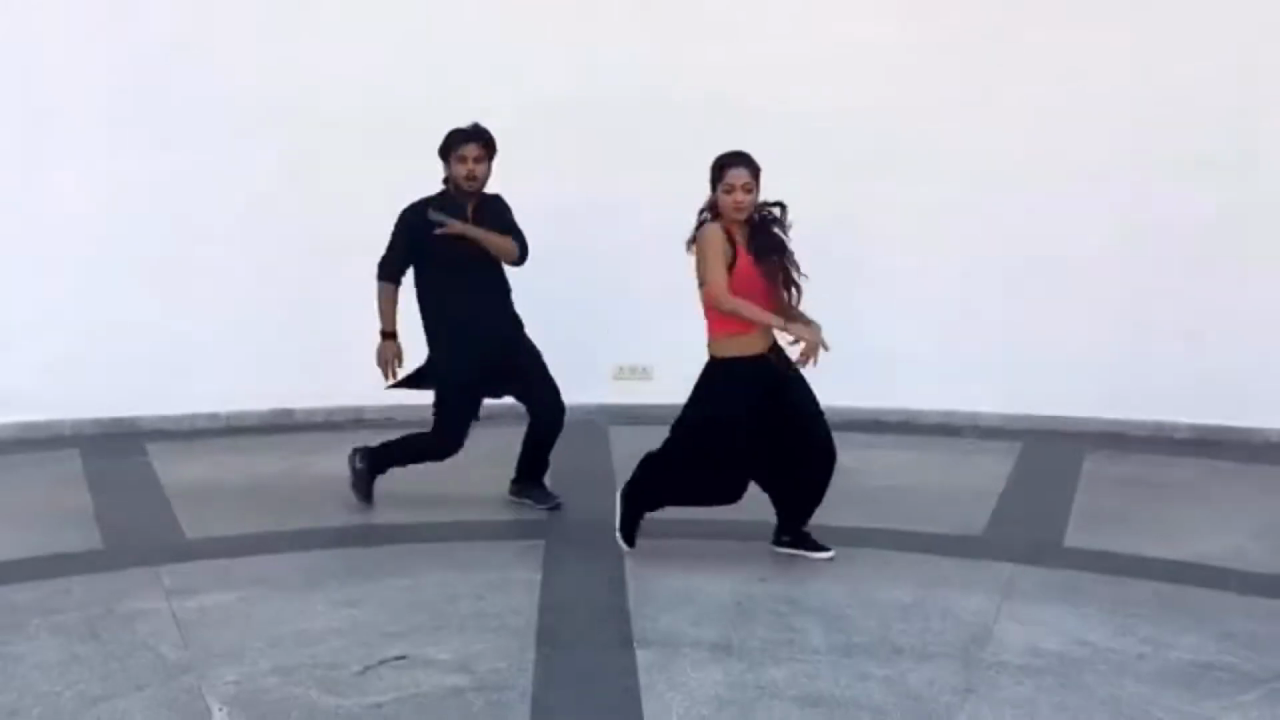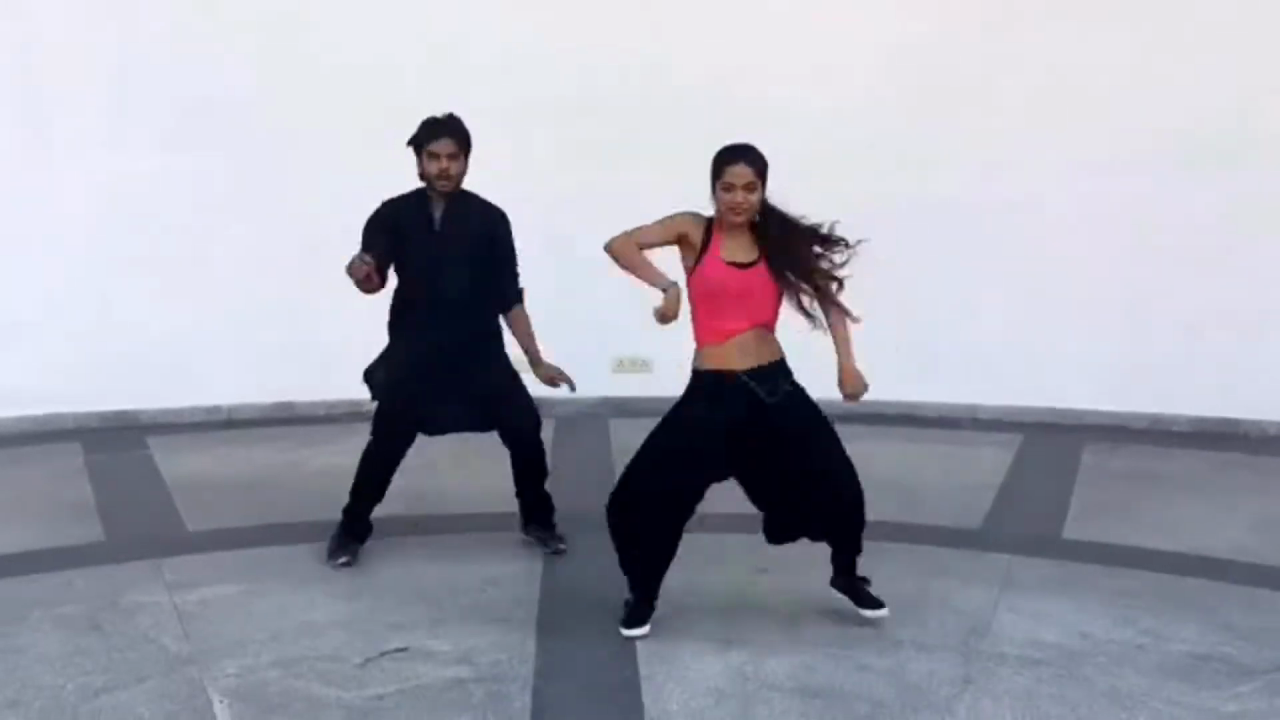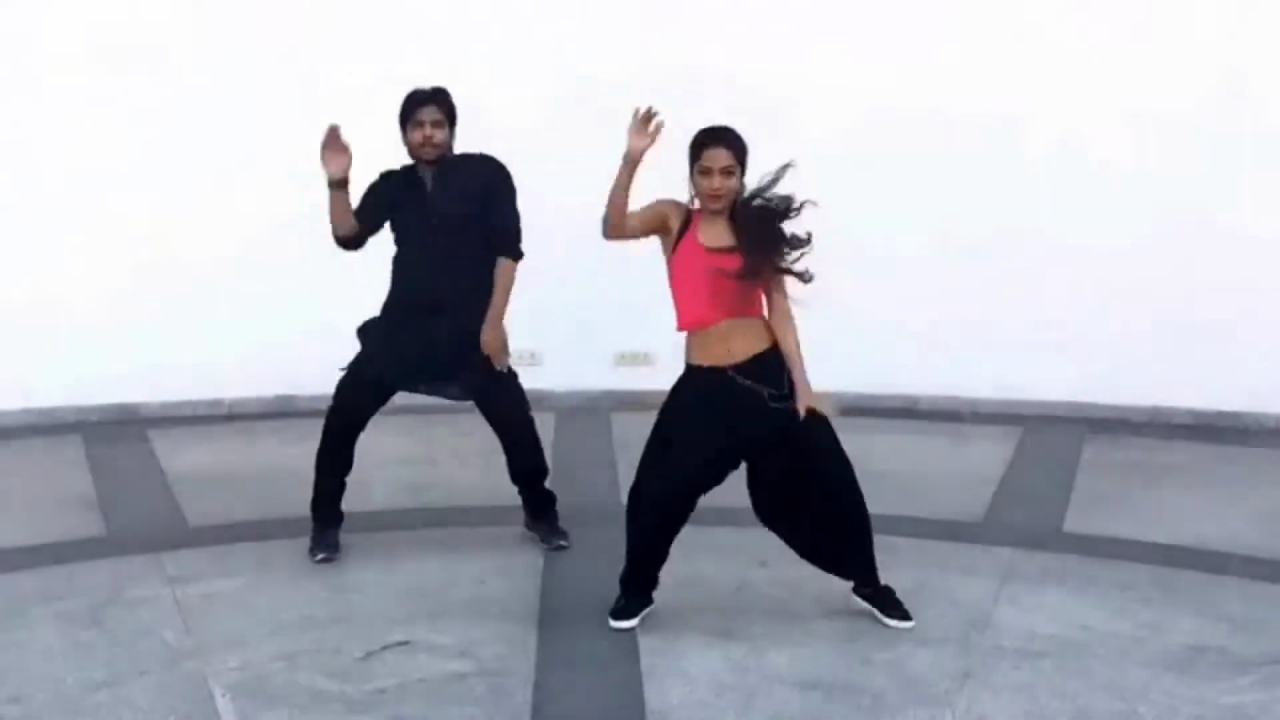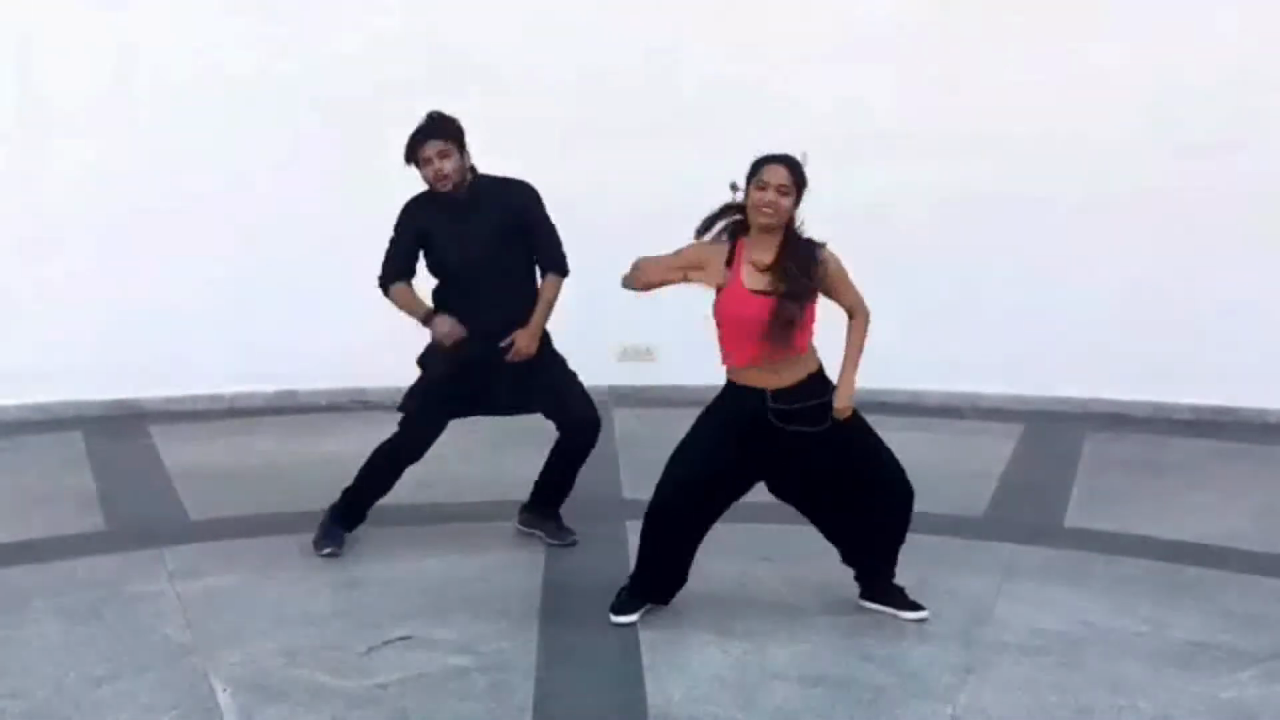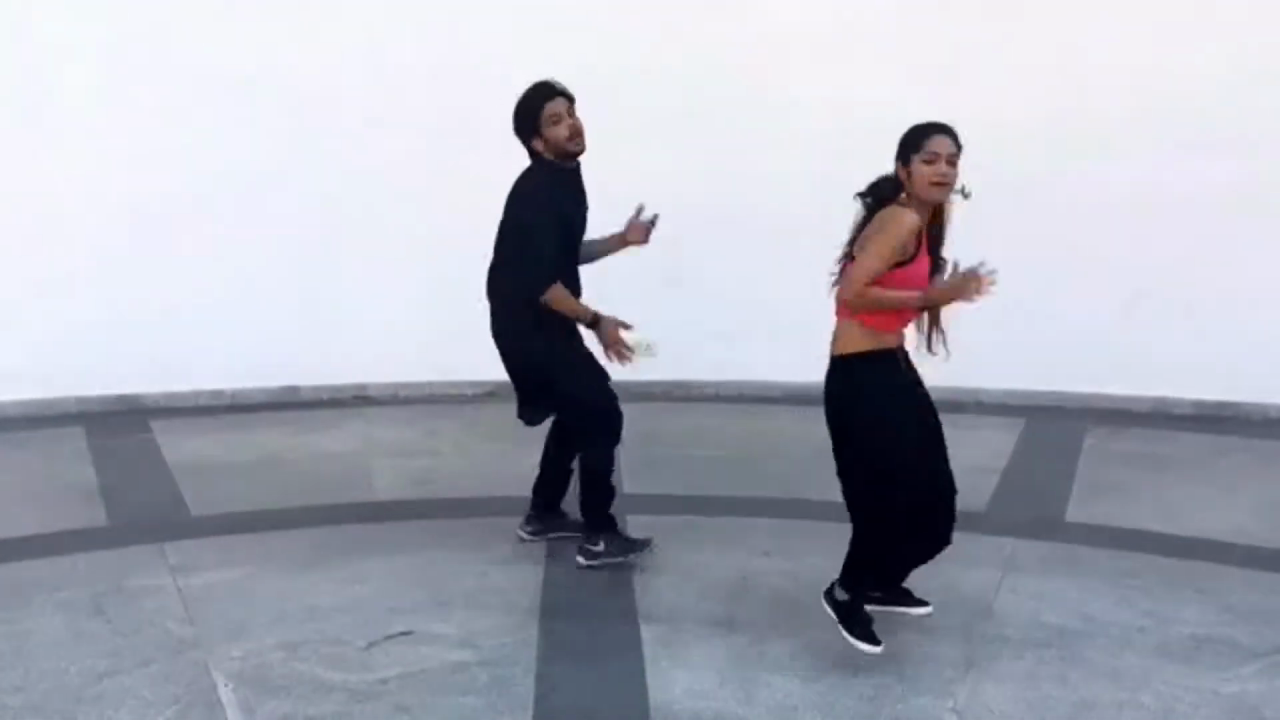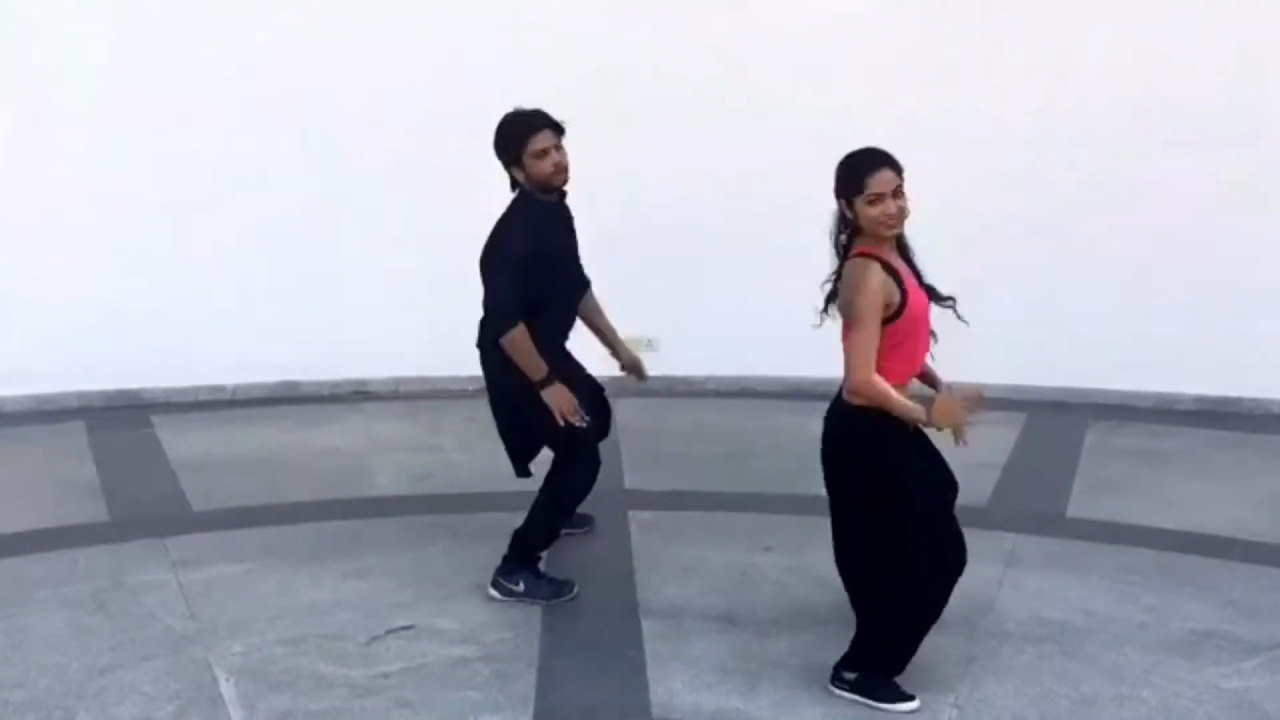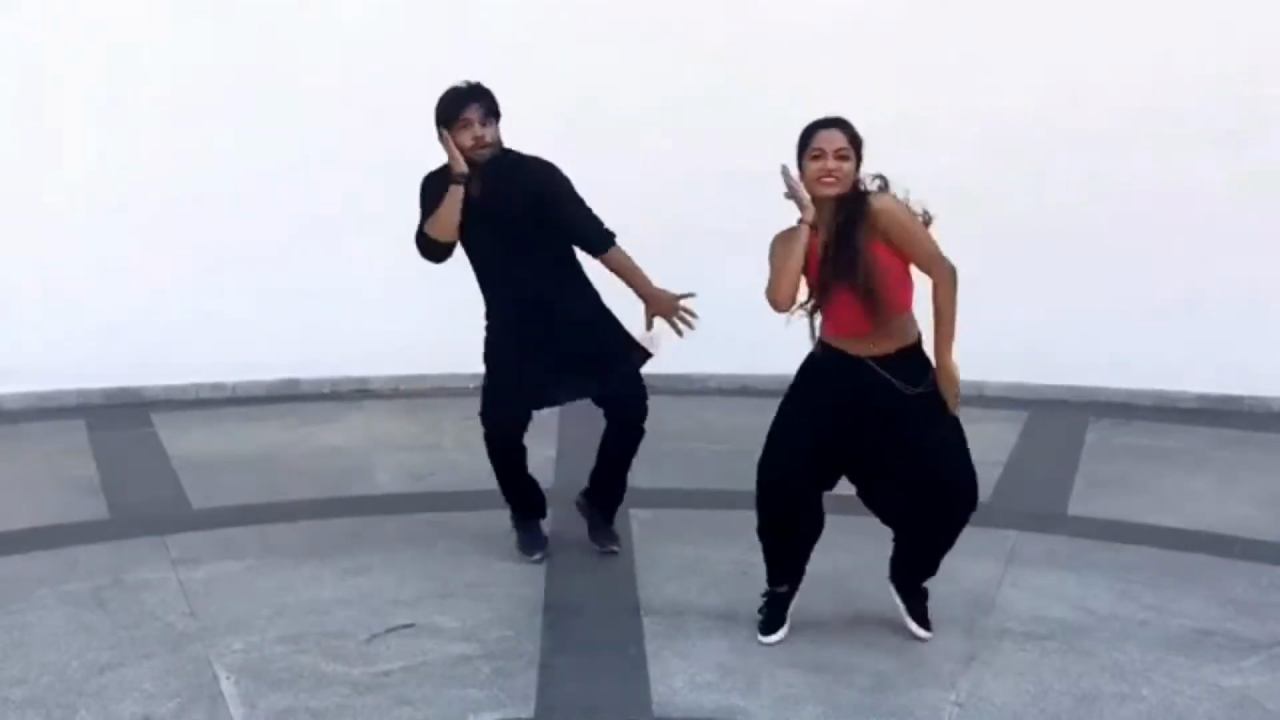
dt=0.7s
person 1, frame 1
left shoulder: (765, 232)
right shoulder: (711, 234)
right elbow: (719, 297)
left wrist: (803, 322)
right wrist: (792, 325)
left hip: (772, 364)
right hip: (729, 374)
left knee: (815, 454)
right knee: (700, 467)
left ankle: (790, 530)
right ankle: (634, 502)
person 1, frame 2
left shoulder: (779, 241)
right shoulder: (692, 231)
left elbow: (823, 291)
right elbow: (618, 245)
left wrist: (847, 360)
right wrist: (666, 284)
left hip: (775, 388)
right hip: (711, 392)
left knee: (835, 487)
right knee: (645, 493)
left ankle: (846, 575)
right ankle: (642, 593)
person 1, frame 3
left shoulder: (761, 228)
right shoulder: (674, 220)
left elbow: (779, 313)
right elbow: (617, 226)
left wrist: (802, 383)
right wrist: (632, 159)
left hip: (768, 379)
right hip: (704, 388)
left knee: (829, 486)
right knee: (655, 497)
left ankle: (870, 586)
right ankle: (635, 591)
person 1, frame 4
left shoulder: (815, 260)
right shoulder: (713, 256)
left elbow: (859, 314)
right elbow: (633, 279)
left wrist: (848, 381)
right wrist: (677, 271)
left hip: (810, 399)
right hip: (741, 406)
left knee: (887, 489)
right knee: (677, 499)
left ankle: (877, 584)
right ankle: (644, 588)
person 1, frame 5
left shoulder: (923, 220)
right shoulder: (899, 220)
right elbow: (849, 294)
left wrist: (949, 293)
right wrist: (930, 296)
left hip: (889, 366)
right hip: (861, 374)
left knee: (925, 488)
right knee: (911, 497)
left ankle: (881, 582)
right ankle: (848, 592)
person 1, frame 6
left shoulder: (889, 254)
right shoulder: (868, 274)
right elbow: (861, 378)
left wrist: (937, 386)
right wrist: (927, 415)
left hip: (877, 422)
right hip: (868, 429)
left knee: (935, 497)
right knee: (936, 549)
left ankle: (886, 605)
right ankle: (860, 667)
person 1, frame 7
left shoulder: (882, 211)
right shoulder: (791, 239)
left elbow: (942, 270)
right elbow: (780, 299)
left wrist: (944, 358)
right wrist: (806, 223)
left hip: (904, 373)
right hip: (832, 371)
left knee: (953, 493)
right knee: (782, 481)
left ankle: (909, 577)
right ankle: (780, 588)
person 2, frame 1
left shoulder: (496, 208)
right shoulder: (419, 216)
left elbow: (516, 252)
right elbow: (389, 274)
left wrist: (469, 231)
right wrist: (388, 335)
left hip: (502, 333)
right hip: (455, 340)
left knee: (550, 409)
right knee: (446, 438)
left ankle: (527, 481)
right ankle: (369, 462)
person 2, frame 2
left shoulder: (488, 219)
right shoulder: (395, 213)
left elbow: (508, 298)
right elbow: (372, 277)
left wrist: (537, 361)
right wrist: (363, 270)
left hip: (479, 351)
right hip: (413, 353)
left knee: (526, 434)
right knee: (389, 440)
left ankle: (538, 519)
right ankle: (352, 528)
person 2, frame 3
left shoulder: (486, 174)
right shoulder: (392, 186)
left elbow: (509, 250)
right elbow: (348, 237)
left wrist: (494, 322)
right wrist: (337, 182)
left hip: (469, 330)
right hip: (402, 328)
left knee: (517, 424)
right knee: (343, 418)
left ankle: (540, 512)
right ankle: (326, 520)
person 2, frame 4
left shoulder: (515, 196)
right shoulder: (418, 214)
left elbow: (554, 266)
right elbow: (393, 281)
left wrist: (535, 327)
right wrist: (432, 318)
left hip: (521, 341)
right hip: (457, 349)
left knee: (583, 423)
right knee: (411, 439)
left ankle: (541, 511)
right ankle: (343, 515)
person 2, frame 5
left shoulder: (565, 177)
right shoulder: (538, 190)
right elbow: (538, 278)
left wrist: (621, 241)
right wrist: (596, 323)
left hip: (545, 322)
right hip: (528, 325)
left knee: (577, 415)
right knee: (603, 415)
left ankle: (543, 516)
right ankle: (597, 535)
person 2, frame 6
left shoulder: (555, 207)
right shoulder: (518, 228)
left elbow: (576, 286)
right elbow: (502, 316)
left wrist: (617, 346)
right wrist: (545, 383)
left hip: (549, 348)
right hip: (516, 365)
left knee: (596, 417)
right knee: (580, 456)
left ankle: (556, 510)
right ankle: (516, 570)
person 2, frame 7
left shoulder: (534, 176)
right shoulder: (442, 187)
left elbow: (593, 236)
right elbow: (435, 248)
left wrist: (650, 292)
right wrist: (460, 178)
left hip: (576, 313)
right hip: (513, 325)
left knee: (629, 409)
right knee: (502, 429)
left ankle: (599, 505)
right ankle: (527, 516)
